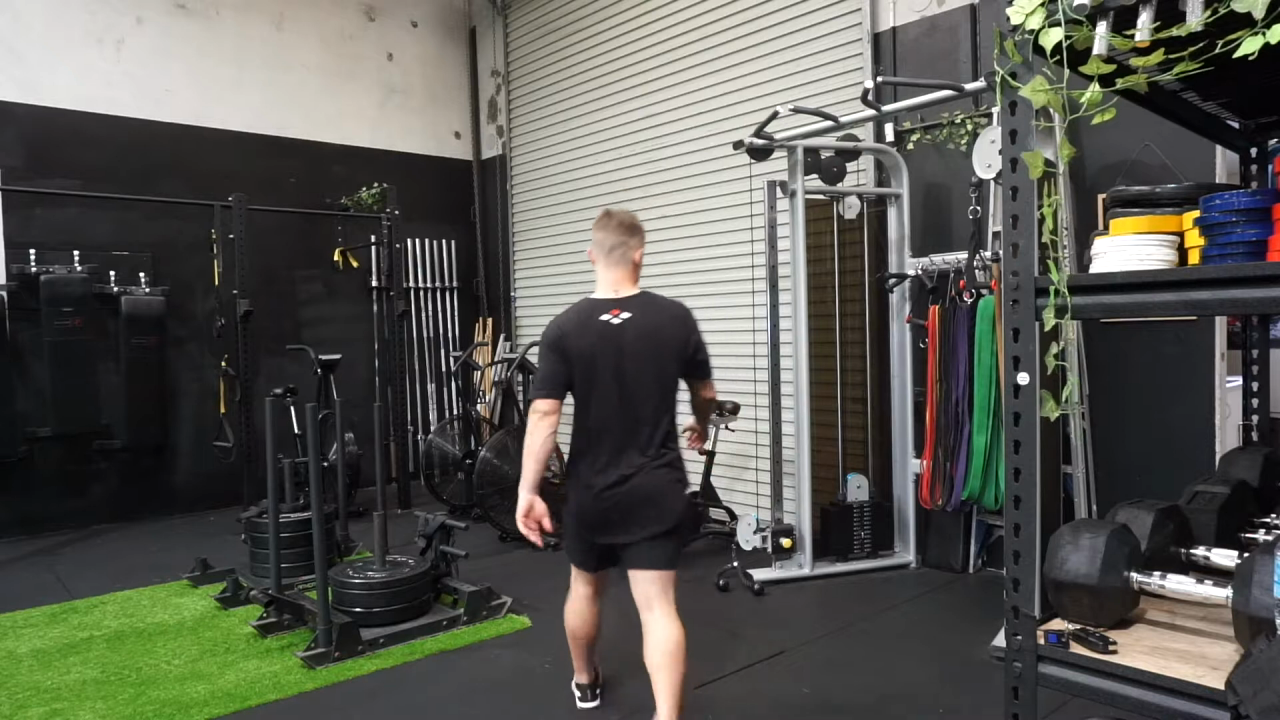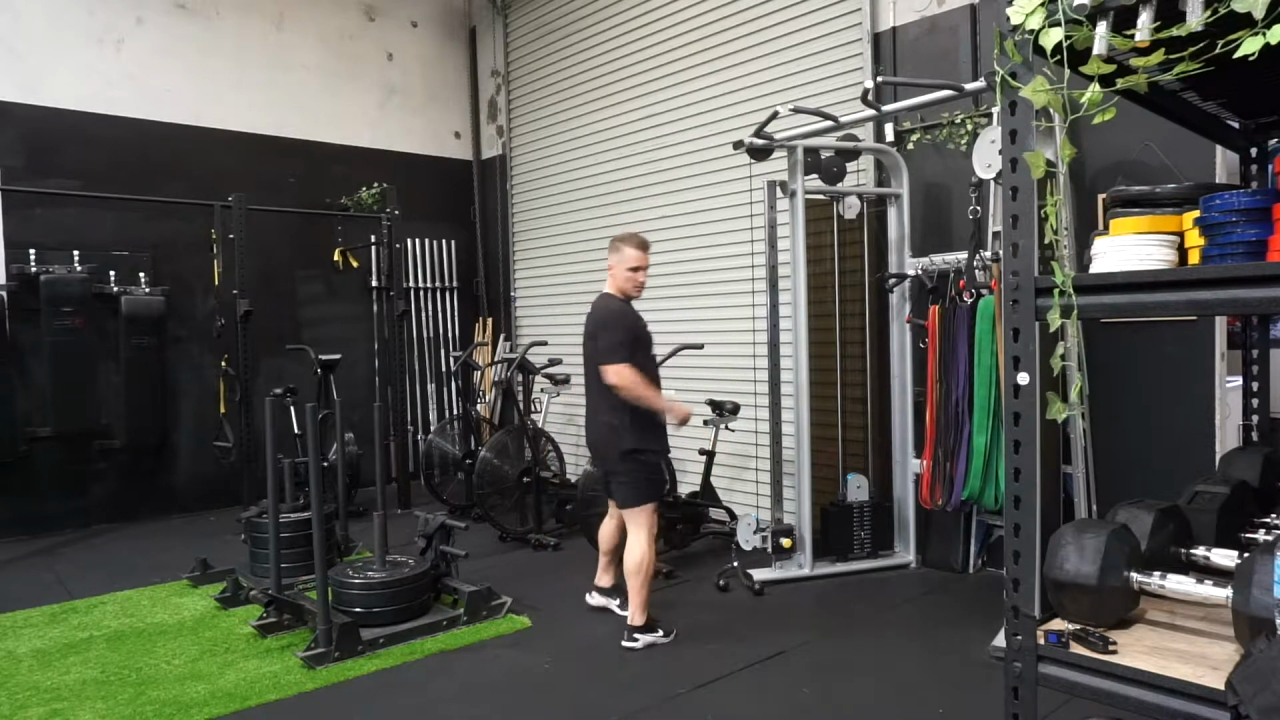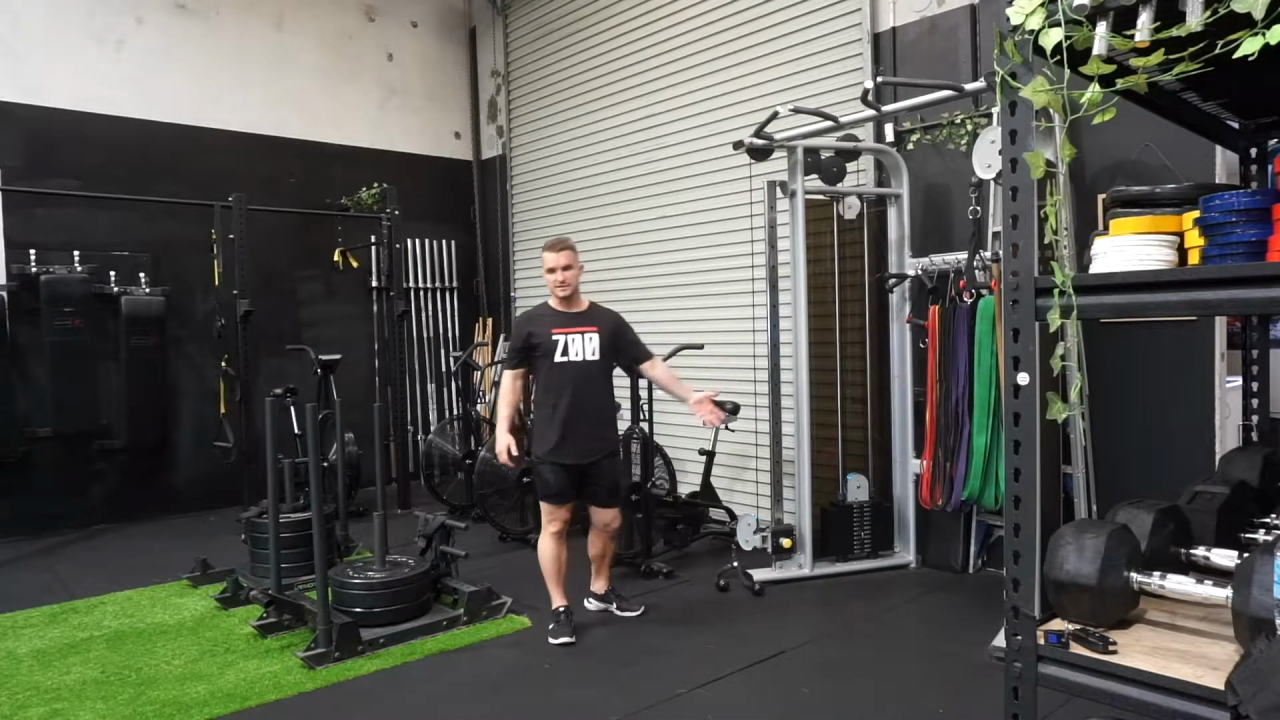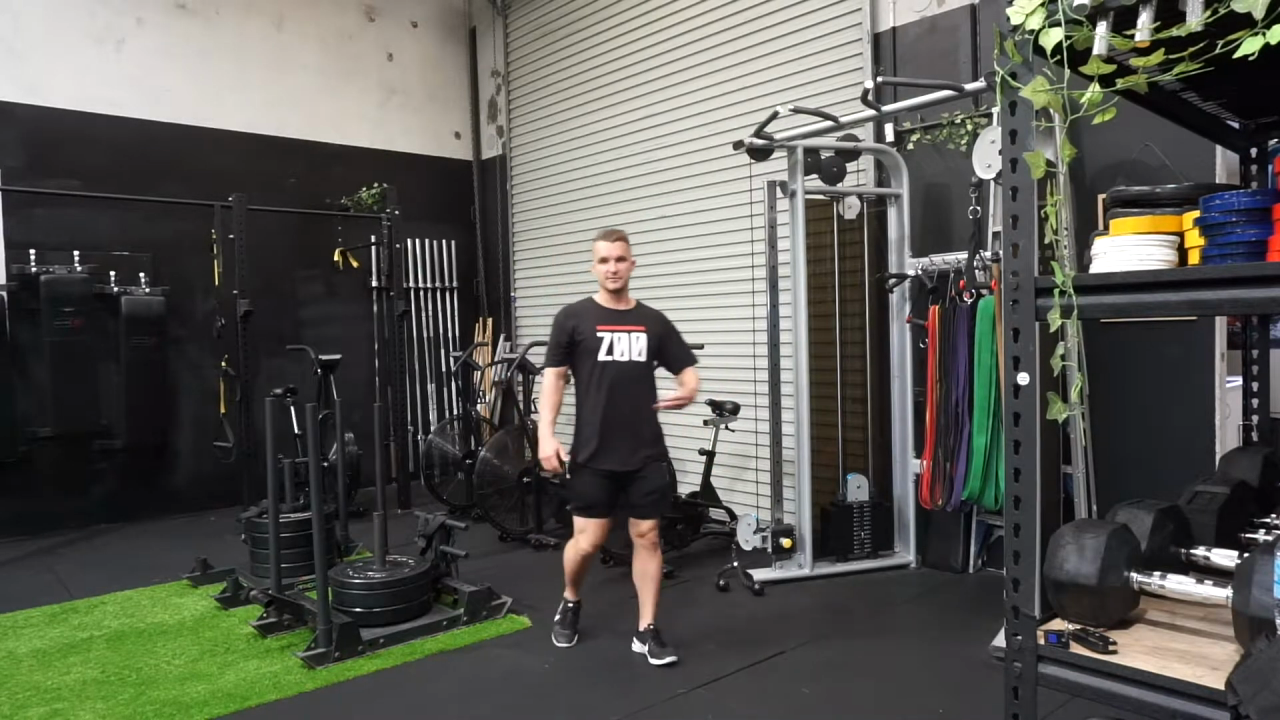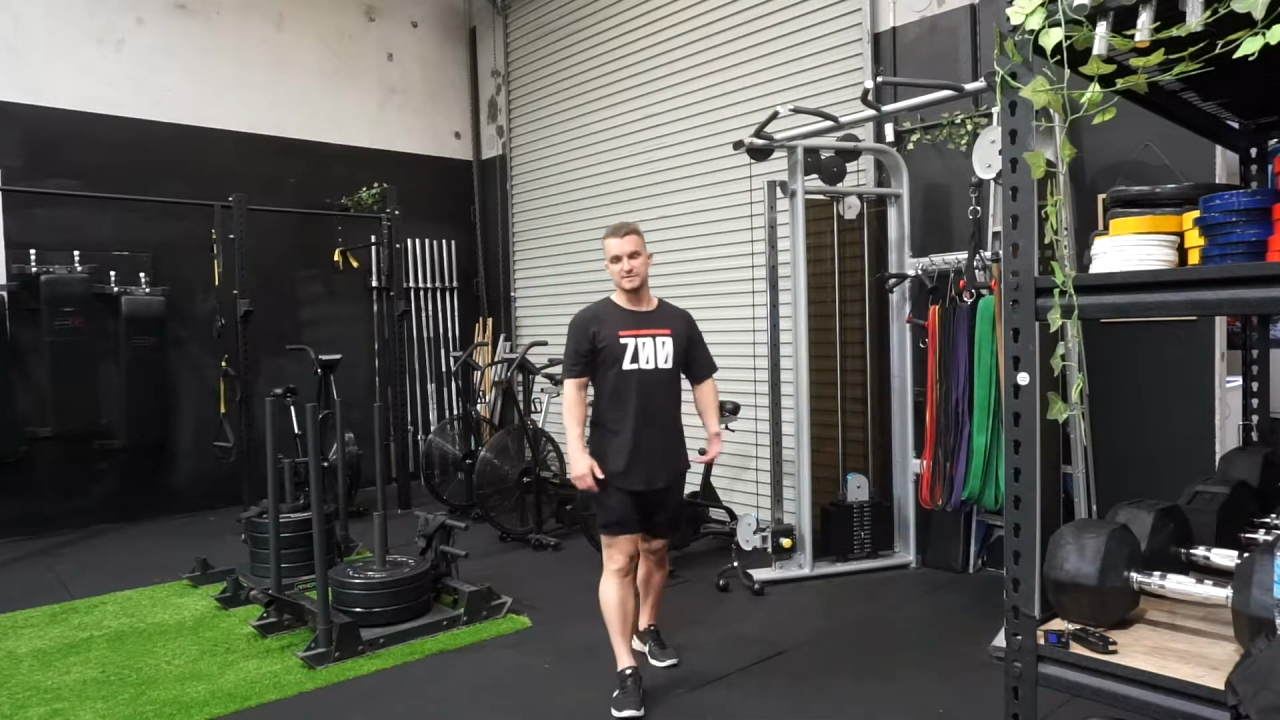
dt=1s
person 1, frame 1
left shoulder: (566, 327)
right shoulder: (675, 318)
left elbow: (544, 415)
right elbow: (705, 394)
left wrist: (529, 490)
right wrist: (700, 426)
left hip: (591, 489)
right hip: (657, 488)
left knee: (585, 584)
right knee: (659, 605)
person 1, frame 2
left shoulder: (618, 310)
right shoulder: (612, 313)
right elbow: (617, 375)
right wrist: (667, 407)
left hip: (615, 436)
right hip: (627, 438)
left knee: (622, 512)
right knee: (643, 527)
left ankle: (603, 586)
right ankle: (639, 625)
person 1, frame 3
left shoulder: (608, 321)
right shoulder: (530, 323)
left elbow: (649, 364)
right elbow: (513, 378)
left wrist: (689, 397)
right wrist: (503, 429)
left hip: (601, 445)
right hip: (552, 446)
left knee: (607, 522)
right knee: (555, 525)
left ankle: (599, 591)
right ankle: (560, 610)
person 1, frame 4
left shoulder: (654, 322)
right shoulder: (573, 318)
left elbow: (687, 372)
right elbow: (554, 378)
left wrist: (686, 392)
right wrist: (546, 434)
left hip: (646, 452)
right hip: (592, 453)
left knee: (646, 537)
right knee: (587, 542)
left ankle: (647, 630)
right ankle: (570, 602)
person 1, frame 5
left shoulder: (679, 321)
right shoulder: (591, 321)
left elbow: (702, 380)
right elbow: (574, 388)
left wrist: (714, 431)
right wrist: (577, 449)
left hip: (668, 464)
right hip: (615, 466)
left knee: (657, 551)
right knee: (620, 563)
left ankle: (646, 628)
right ankle: (626, 673)
